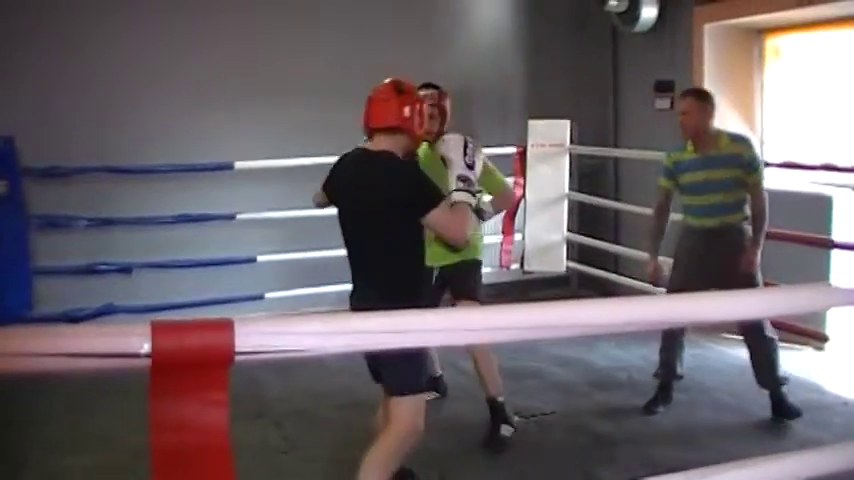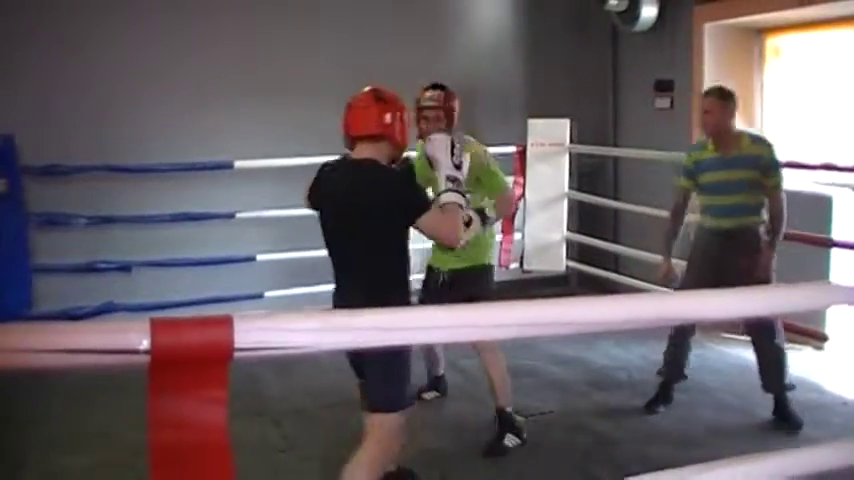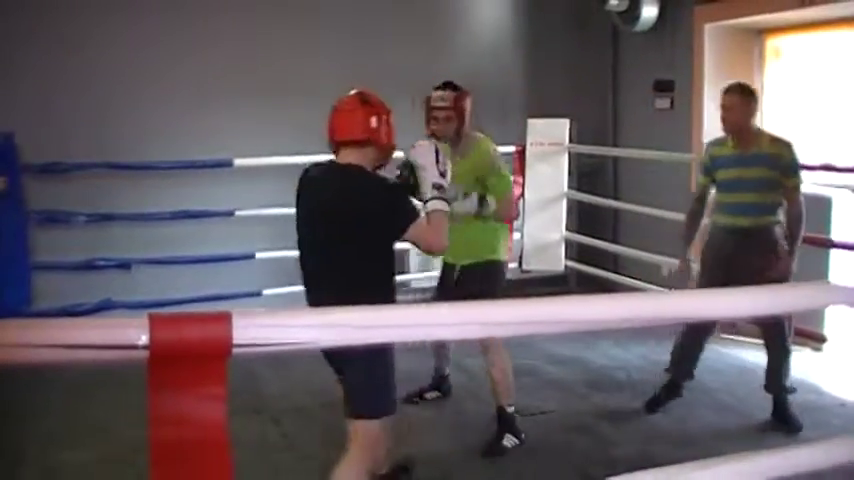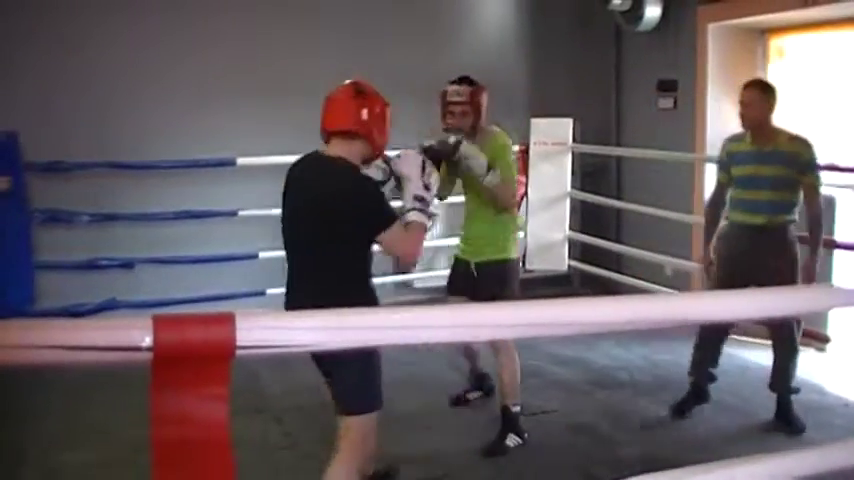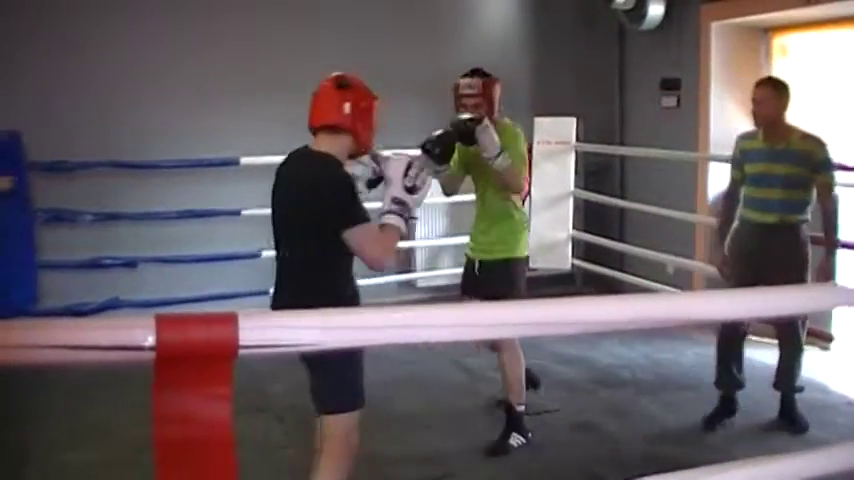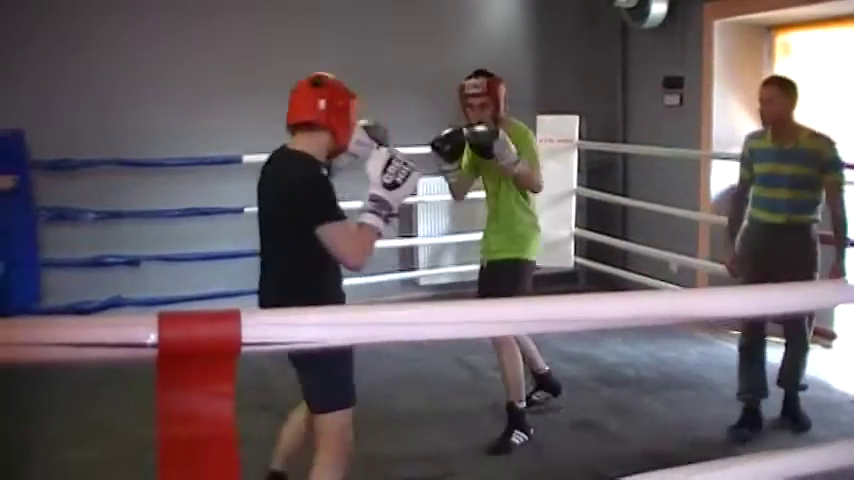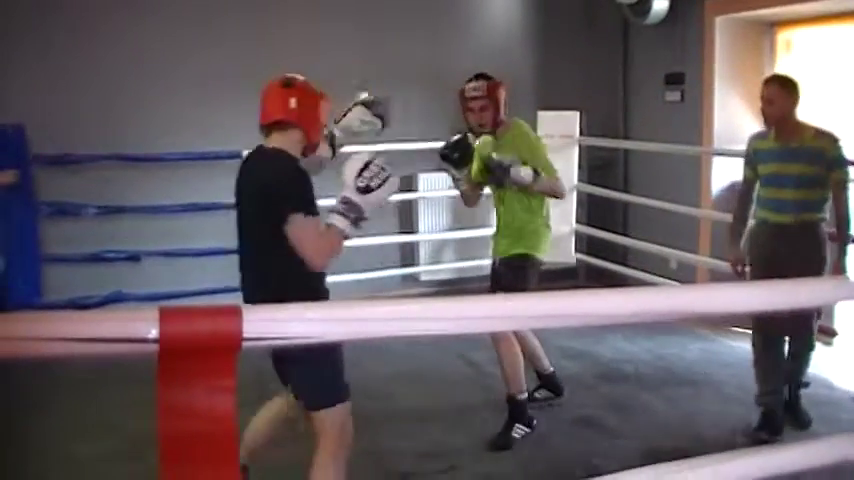
dt=0.1s
person 1, frame 1
left shoulder: (346, 167)
right shoulder: (405, 176)
left elbow: (321, 198)
right elbow: (459, 233)
left hip: (366, 302)
right hip: (399, 307)
left knee: (394, 395)
right knee: (408, 422)
person 1, frame 2
left shoulder: (328, 175)
right shoulder: (394, 183)
left elbow: (313, 201)
right elbow: (452, 235)
right wrist: (451, 176)
left hip: (349, 310)
left knee: (381, 403)
right knee: (383, 434)
person 1, frame 3
left shoulder: (311, 179)
right shoulder: (379, 191)
right elbow: (435, 242)
right wrist: (436, 185)
left knee: (368, 411)
right knee: (366, 439)
person 1, frame 4
left shoulder: (301, 171)
right shoulder: (358, 189)
right elbow: (408, 252)
right wrist: (419, 194)
left hip: (305, 314)
left knee: (355, 404)
right knee: (356, 436)
person 1, frame 5
left shoulder: (296, 164)
right shoulder: (332, 181)
right elbow: (379, 256)
right wrist: (402, 198)
left hip: (296, 309)
left knee: (334, 405)
right knee: (341, 439)
person 1, frame 6
left shoulder: (280, 163)
right shoulder: (308, 179)
right elbow: (354, 255)
left wrist: (352, 146)
right wrist: (383, 196)
left hip: (283, 308)
left knee: (317, 403)
right knee: (335, 437)
person 1, frame 7
left shoulder: (257, 164)
right shoulder: (287, 173)
right elbow: (316, 255)
left wrist: (343, 128)
right wrist: (357, 201)
left hip: (266, 310)
left knee: (294, 396)
right knee: (335, 431)
person 2, frame 1
left shoulder: (466, 151)
right shoulder: (418, 153)
left elbow: (507, 195)
left wrist: (476, 215)
left hip: (462, 255)
right hip: (430, 254)
left ankle: (500, 414)
right ankle: (436, 382)
person 2, frame 2
left shoulder: (473, 152)
right shoulder: (425, 152)
left elbow: (508, 203)
left wrist: (475, 219)
left hip: (473, 257)
right hip: (441, 257)
left knee: (481, 335)
left ankle: (509, 425)
right ankle: (436, 382)
person 2, frame 3
left shoulder: (484, 152)
right shoulder: (440, 150)
left elbow: (510, 212)
left wrist: (472, 204)
left hip: (487, 255)
right hip: (455, 253)
left knee: (487, 335)
left ankle: (509, 426)
right ankle: (441, 381)
person 2, frame 4
left shoulder: (499, 144)
right shoulder: (455, 143)
left elbow: (510, 201)
right elbow: (442, 192)
left wrist: (478, 165)
right wrist: (433, 171)
left hip: (499, 251)
right hip: (469, 248)
left knee: (498, 335)
left ankle: (513, 424)
right ankle: (480, 379)
person 2, frame 5
left shoulder: (509, 134)
right shoulder: (467, 138)
left elbow: (517, 187)
right elbow: (450, 188)
left wrist: (489, 146)
left hip: (507, 248)
right hip: (479, 245)
left ankle: (517, 425)
right ankle: (522, 375)
person 2, frame 6
left shoulder: (519, 135)
right shoulder: (475, 139)
left elbow: (536, 184)
right elbow: (459, 193)
left wrist: (504, 152)
right wrist: (448, 161)
left hip: (516, 249)
right hip: (492, 246)
left knee: (501, 330)
left ankle: (519, 422)
right ankle: (546, 380)
person 2, frame 7
left shoulder: (523, 138)
right shoulder: (481, 145)
left elbow: (557, 188)
right elbow: (470, 199)
left wrist: (525, 175)
right wrist: (460, 169)
left hip: (525, 246)
right hip: (504, 245)
left ankle: (520, 416)
right ankle: (550, 381)
person 3, frame 1
left shoulder: (741, 149)
right shoulder: (676, 158)
left elbow: (759, 200)
right elbow: (662, 207)
left wrist: (755, 247)
right wrist: (653, 255)
left hip: (734, 240)
right hip: (693, 241)
left knee: (754, 321)
left ankle: (777, 395)
right ankle: (665, 387)
person 3, frame 2
left shoulder: (760, 150)
right shoulder: (696, 154)
left elbow: (776, 204)
right elbow: (679, 206)
left wrist: (770, 251)
right wrist: (667, 255)
left hip: (750, 242)
right hip: (709, 242)
left knee: (766, 325)
left ankle: (780, 401)
right ankle: (667, 385)
person 3, frame 3
left shoulder: (781, 150)
right shoulder: (714, 151)
left elbow: (795, 206)
right elbow: (699, 202)
left wrist: (790, 254)
right wrist: (686, 251)
left hip: (765, 242)
right hip: (723, 240)
left knee: (777, 326)
right knee: (699, 317)
left ankle: (780, 401)
right ankle: (674, 382)
person 3, frame 4
left shoulder: (798, 148)
right shoulder: (732, 146)
left elbow: (813, 205)
right elbow: (718, 198)
left wrist: (813, 256)
right wrist: (707, 246)
left hip: (778, 241)
right hip: (735, 238)
left knee: (785, 326)
right knee: (716, 317)
left ankle: (784, 403)
right ankle: (698, 387)
person 3, frame 5
left shoulder: (811, 148)
right shoulder: (744, 143)
left elbow: (827, 204)
right elbow: (731, 196)
left wrist: (829, 256)
right wrist: (721, 245)
left hip: (789, 241)
right hip: (747, 238)
left knee: (791, 327)
right knee: (732, 320)
left ankle: (787, 401)
right ankle: (727, 397)
person 3, frame 6
left shoulder: (820, 146)
right shoulder: (753, 143)
left elbow: (836, 204)
left wrist: (839, 256)
right wrist: (731, 244)
left hip: (799, 240)
right hip: (757, 237)
left knee: (798, 327)
right knee: (752, 324)
left ankle: (790, 400)
right ankle: (752, 409)
person 3, frame 7
left shoulder: (825, 144)
right shoulder: (757, 144)
left elbow: (841, 203)
right elbow: (745, 194)
left wrist: (841, 255)
right wrist: (735, 244)
left hip: (807, 240)
right hip: (766, 239)
left knee: (803, 327)
right knee: (766, 327)
left ankle: (792, 396)
right ankle: (771, 411)
